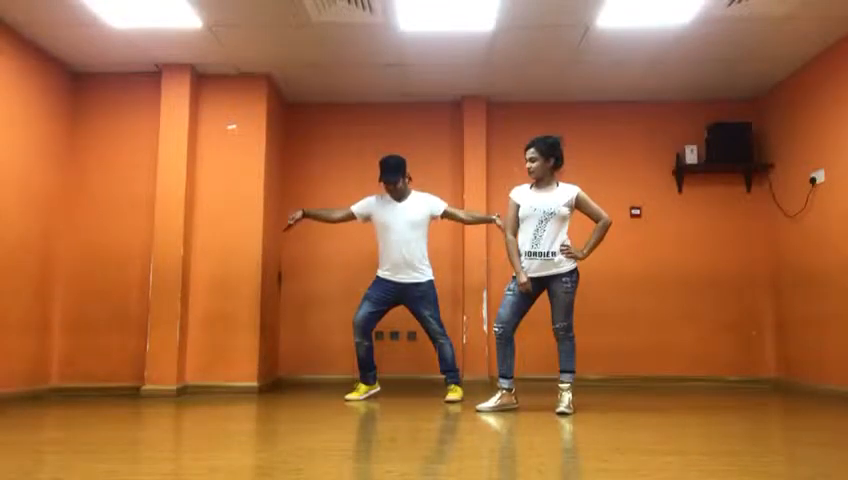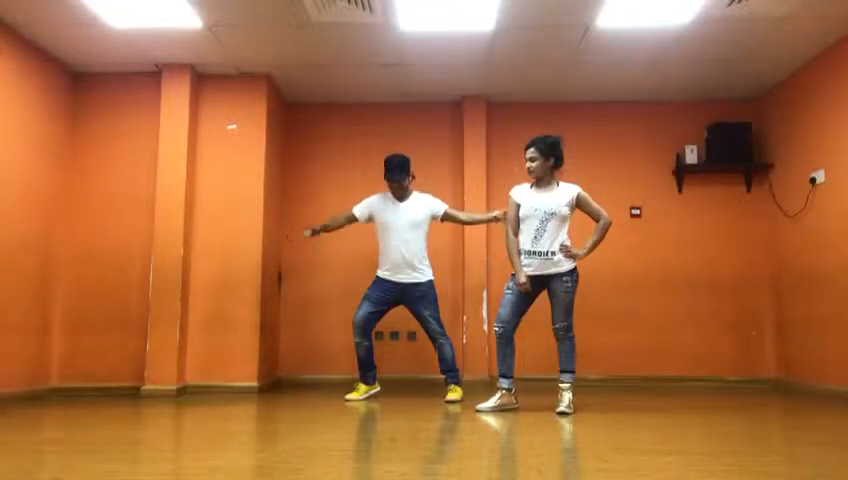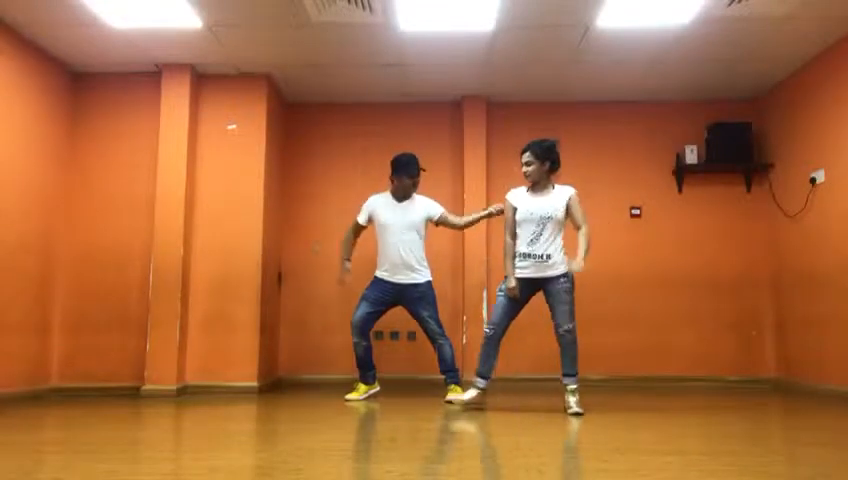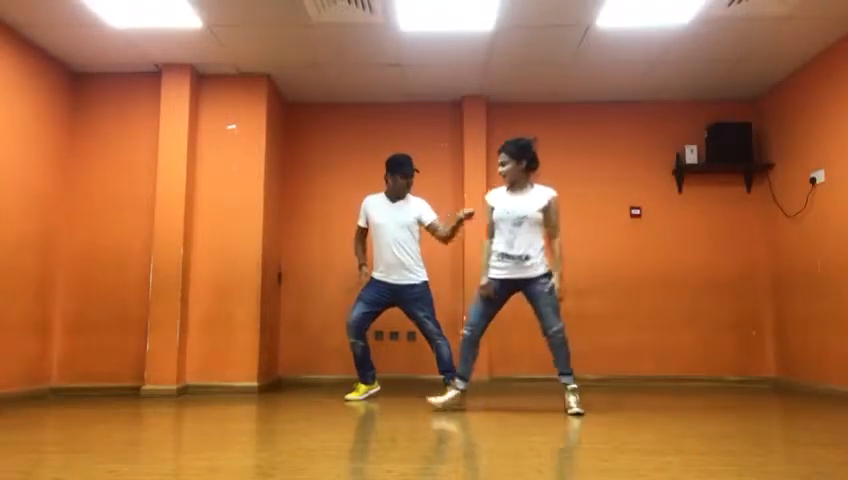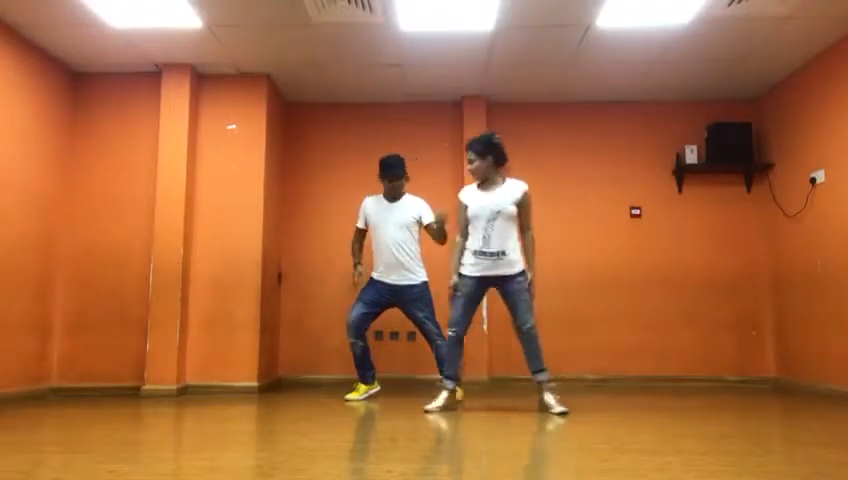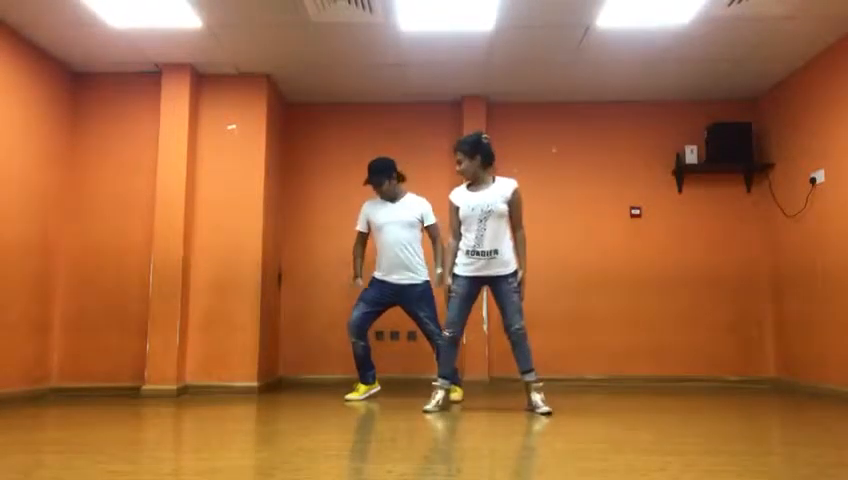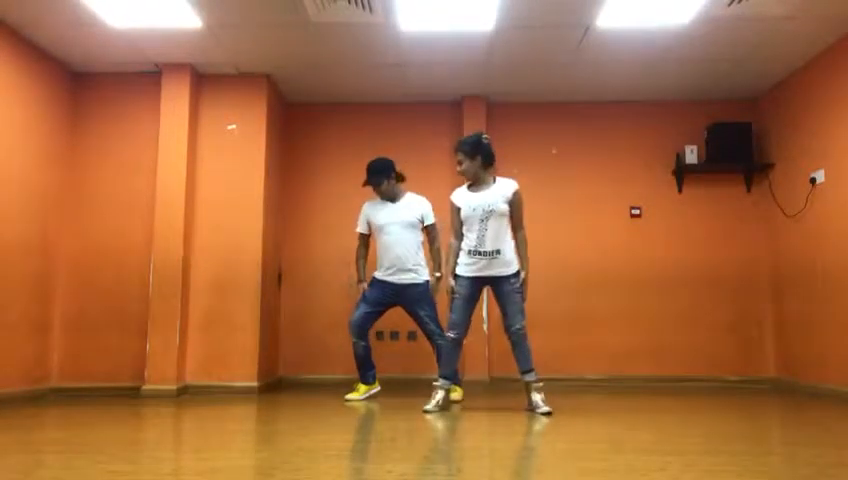
dt=0.2s
person 1, frame 1
left shoulder: (570, 193)
right shoulder: (518, 194)
left elbow: (604, 220)
right elbow: (510, 235)
left wrist: (584, 252)
right wrist: (519, 273)
left hip: (561, 272)
right hip: (527, 273)
left knee: (563, 331)
right knee: (502, 327)
left ankle: (565, 393)
right ankle: (506, 393)
person 1, frame 2
left shoulder: (571, 192)
right shoulder: (518, 193)
left elbow: (604, 220)
right elbow: (511, 235)
left wrist: (584, 250)
right wrist: (519, 272)
left hip: (561, 271)
right hip: (526, 272)
left knee: (563, 330)
right knee: (502, 327)
left ankle: (565, 393)
right ankle: (505, 393)
person 1, frame 3
left shoulder: (566, 194)
right shoulder: (515, 197)
left elbow: (582, 228)
right elbow: (510, 238)
left wrist: (580, 260)
right wrist: (510, 276)
left hip: (556, 274)
right hip: (521, 274)
left knee: (566, 332)
right knee: (493, 330)
left ankle: (571, 393)
right ankle: (478, 389)
person 1, frame 4
left shoulder: (546, 196)
right shoulder: (494, 197)
left elbow: (555, 237)
right elbow: (489, 238)
left wrist: (557, 275)
right wrist: (484, 275)
left hip: (536, 274)
right hip: (499, 275)
left knee: (555, 332)
right knee: (471, 331)
left ankle: (571, 393)
right ankle: (456, 390)
person 1, frame 5
left shoulder: (518, 190)
right shoulder: (467, 194)
left elbow: (526, 232)
right elbow: (461, 236)
left wrist: (531, 270)
right wrist: (454, 272)
left hip: (511, 271)
right hip: (473, 272)
left knee: (527, 329)
right knee: (455, 331)
left ankle: (546, 392)
right ankle: (447, 393)
person 1, frame 6
left shoulder: (508, 188)
right shoulder: (457, 195)
left elbow: (518, 230)
right elbow: (454, 237)
left wrist: (523, 268)
right wrist: (447, 274)
left hip: (503, 271)
right hip: (466, 272)
left knee: (516, 330)
right knee: (452, 331)
left ankle: (534, 392)
right ankle: (441, 392)
person 1, frame 7
left shoulder: (509, 188)
right shoulder: (459, 196)
left elbow: (518, 231)
right elbow: (455, 238)
left wrist: (526, 269)
right wrist: (448, 275)
left hip: (506, 271)
right hip: (467, 272)
left knee: (517, 330)
right knee: (454, 332)
left ankle: (534, 392)
right ankle: (441, 391)
person 2, frame 1
left shoulder: (426, 202)
right shoulder: (373, 203)
left elbow: (461, 216)
right elbow: (336, 215)
left wrist: (491, 218)
right wrist: (305, 213)
left hip: (420, 282)
right hip: (386, 280)
left knee: (437, 332)
right knee: (360, 324)
left ankle: (454, 384)
right ankle: (368, 382)
person 2, frame 2
left shoulder: (426, 202)
right shoulder: (374, 203)
left elbow: (460, 217)
right elbow: (343, 219)
left wrist: (494, 216)
right wrist: (315, 230)
left hip: (420, 282)
right hip: (385, 280)
left knee: (437, 333)
right knee: (361, 325)
left ankle: (453, 384)
right ankle: (368, 382)
person 2, frame 3
left shoulder: (425, 204)
right shoulder: (374, 202)
left elbow: (457, 223)
right elbow: (354, 231)
left wrist: (484, 214)
right wrist: (346, 259)
left hip: (418, 283)
right hip: (384, 281)
left knee: (436, 334)
right knee: (359, 324)
left ankle: (454, 383)
right ankle: (368, 382)
person 2, frame 4
left shoulder: (419, 205)
right shoulder: (370, 203)
left elbow: (443, 236)
right elbow: (360, 237)
left wrist: (457, 222)
right wrist: (363, 264)
left hip: (413, 283)
right hip: (379, 281)
left knee: (433, 334)
right knee: (355, 325)
left ankle: (453, 383)
right ankle: (367, 382)
person 2, frame 5
left shoulder: (417, 204)
right shoulder: (369, 204)
left elbow: (439, 238)
right elbow: (358, 238)
left wrist: (441, 226)
right wrist: (357, 264)
left hip: (413, 284)
right hip: (380, 282)
left knee: (433, 333)
right knee: (354, 325)
right ankle: (367, 382)
person 2, frame 6
left shoulder: (420, 204)
right shoulder: (369, 207)
left elbow: (436, 240)
right elbow: (360, 244)
left wrist: (439, 269)
right wrist: (358, 275)
left hip: (416, 283)
right hip: (381, 282)
left knee: (434, 333)
right knee: (356, 325)
left ankle: (453, 384)
right ankle: (368, 382)
person 2, frame 7
left shoulder: (419, 203)
right shoulder: (369, 208)
left elbow: (434, 241)
right elbow: (363, 246)
left wrist: (438, 274)
right wrist: (360, 280)
left hip: (416, 282)
right hip: (382, 282)
left knee: (435, 333)
right knee: (357, 325)
left ankle: (453, 383)
right ankle: (368, 382)
